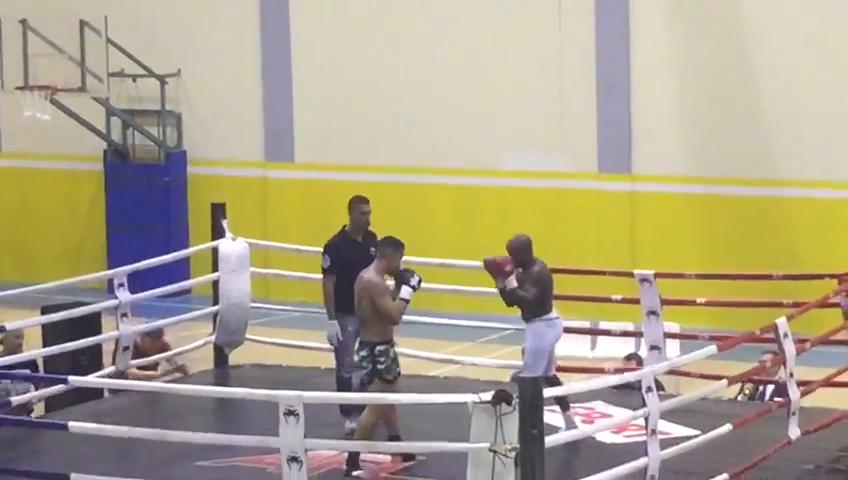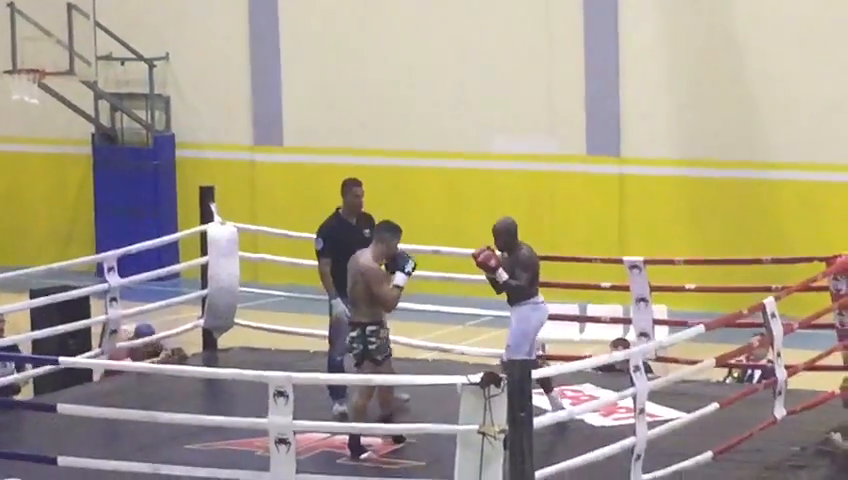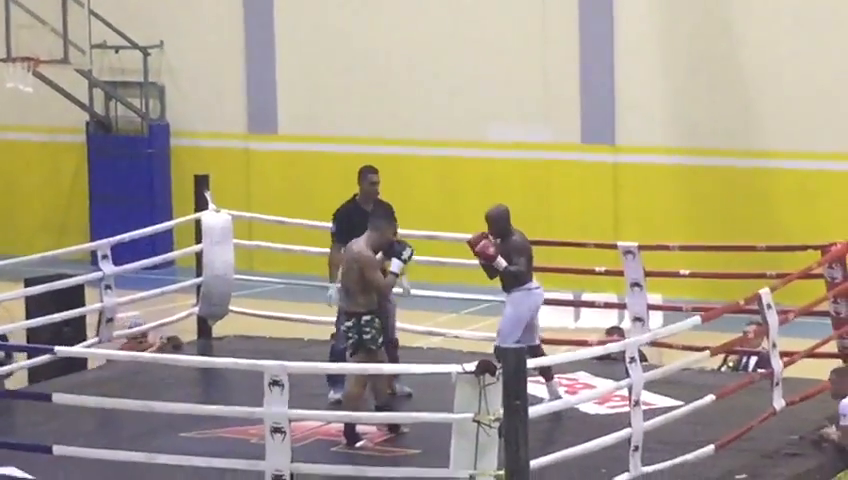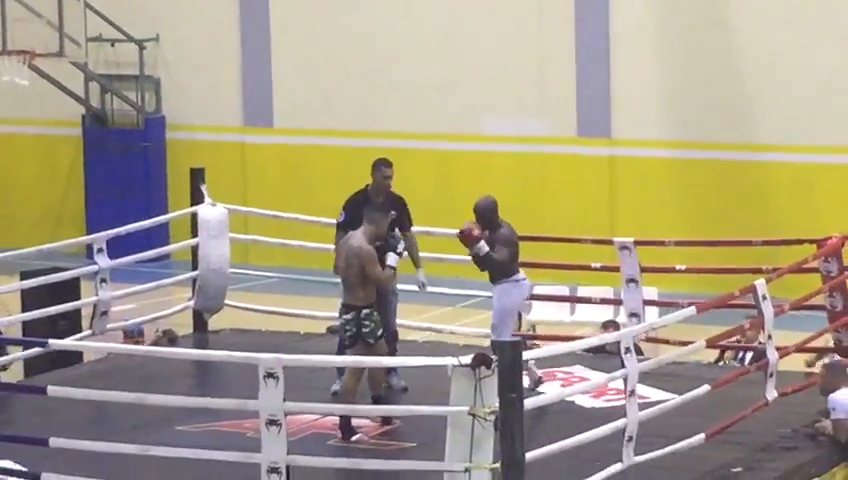
dt=0.3s
person 1, frame 1
left shoulder: (372, 239)
right shoulder: (336, 245)
right elbow: (328, 284)
right wrist: (331, 320)
right hip: (346, 314)
right knee: (345, 367)
left ankle: (364, 409)
right ankle: (349, 415)
person 1, frame 2
left shoulder: (368, 221)
right shoulder: (329, 227)
right elbow: (323, 266)
right wrist: (334, 300)
right hip: (344, 296)
right knee: (338, 350)
right ankle: (339, 399)
person 1, frame 3
left shoulder: (385, 209)
right shoulder: (345, 213)
right elbow: (336, 250)
right wrist: (333, 284)
left knee: (389, 334)
right knee: (343, 336)
left ankle: (392, 380)
right ankle: (336, 386)
person 1, frame 4
left shoulder: (397, 203)
right shoulder: (355, 203)
left elbow: (408, 237)
right elbow: (341, 239)
left wrist: (419, 269)
left knee: (389, 327)
left ankle: (391, 373)
right ankle: (341, 376)
person 2, frame 1
left shoulder: (370, 277)
right shoulder: (373, 281)
right elbow: (394, 317)
left wrist: (400, 287)
right wrist: (407, 289)
left hip: (382, 347)
right hip: (375, 350)
right knee: (375, 407)
right ankle: (352, 461)
person 2, frame 2
left shoulder: (361, 256)
right shoulder: (370, 267)
right elbow: (389, 304)
left wrist: (391, 270)
right wrist: (402, 274)
left hip: (371, 327)
right hip: (365, 331)
right knee: (367, 388)
right ankle: (354, 444)
person 2, frame 3
left shoulder: (356, 245)
right shoulder: (365, 255)
right elbow: (384, 290)
left wrist: (387, 258)
right wrist: (398, 262)
left hip: (367, 317)
right hip: (359, 320)
right knee: (360, 377)
right ankle: (350, 432)
person 2, frame 4
left shoulder: (350, 239)
right shoulder: (364, 249)
right elbow: (383, 283)
left wrist: (384, 252)
right wrist: (394, 255)
left hip: (365, 310)
right hip: (358, 313)
left knee: (379, 358)
right knee: (355, 369)
right ankle: (345, 426)
person 3, frame 1
left shoulder: (538, 272)
right shoulder: (525, 270)
left elbow: (526, 301)
right elbow: (511, 301)
left wrist: (509, 280)
right wrist: (498, 276)
left hip: (542, 327)
right hip: (544, 325)
left knee: (528, 380)
right knee: (548, 375)
right ankle: (570, 424)
person 3, frame 2
left shoulder: (524, 256)
right shoulder: (510, 255)
left elbow: (520, 288)
right elbow: (500, 288)
left wrist: (498, 272)
right wrist: (489, 270)
left hip: (528, 310)
right hip: (527, 309)
left knee: (512, 363)
right knee: (529, 360)
right ankle: (557, 406)
person 3, frame 3
left shoulder: (516, 242)
right shoulder: (503, 241)
left elbow: (520, 273)
right elbow: (492, 274)
left wrist: (497, 260)
right wrist: (483, 257)
left hip: (523, 296)
right hip: (526, 295)
left knee: (502, 349)
right knee: (532, 346)
right ankle: (554, 394)
person 3, frame 4
left shoulder: (504, 234)
right shoulder: (493, 231)
left elbow: (500, 263)
right elbow: (483, 265)
left wrist: (479, 244)
right wrist: (471, 246)
left hip: (510, 287)
right hip: (507, 285)
left knee: (500, 341)
right knee: (505, 338)
right ankle: (533, 374)
